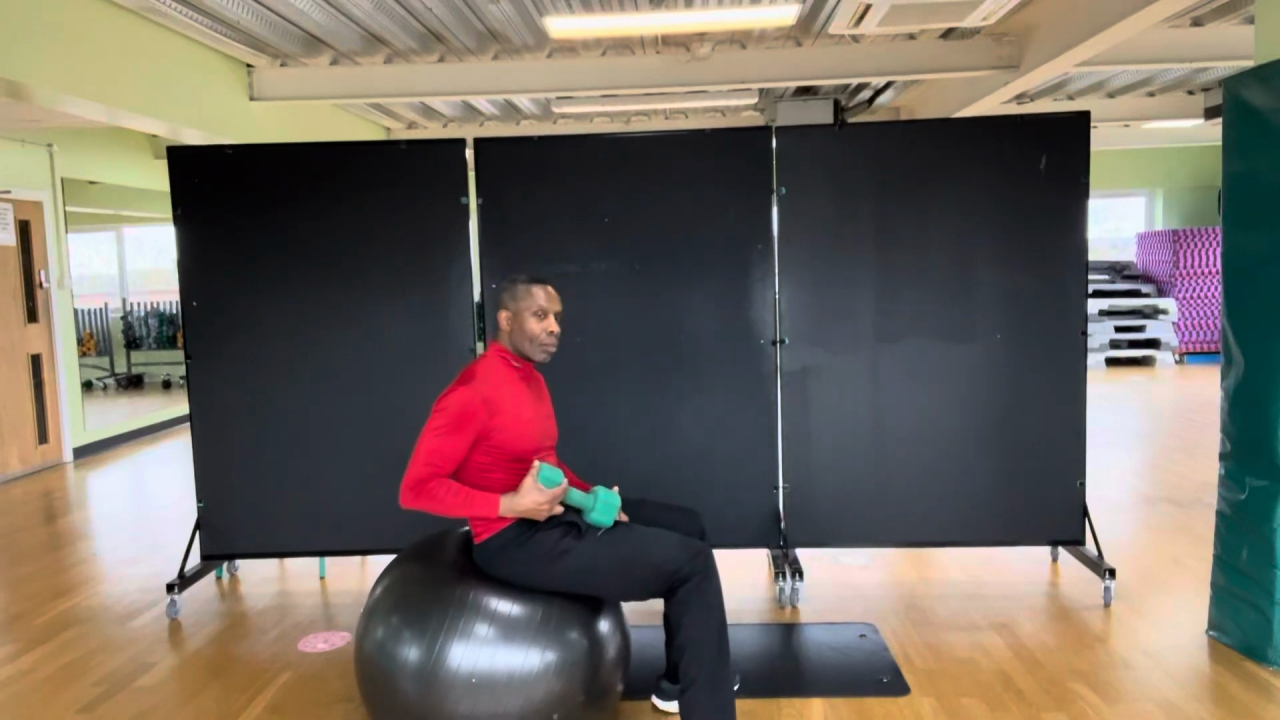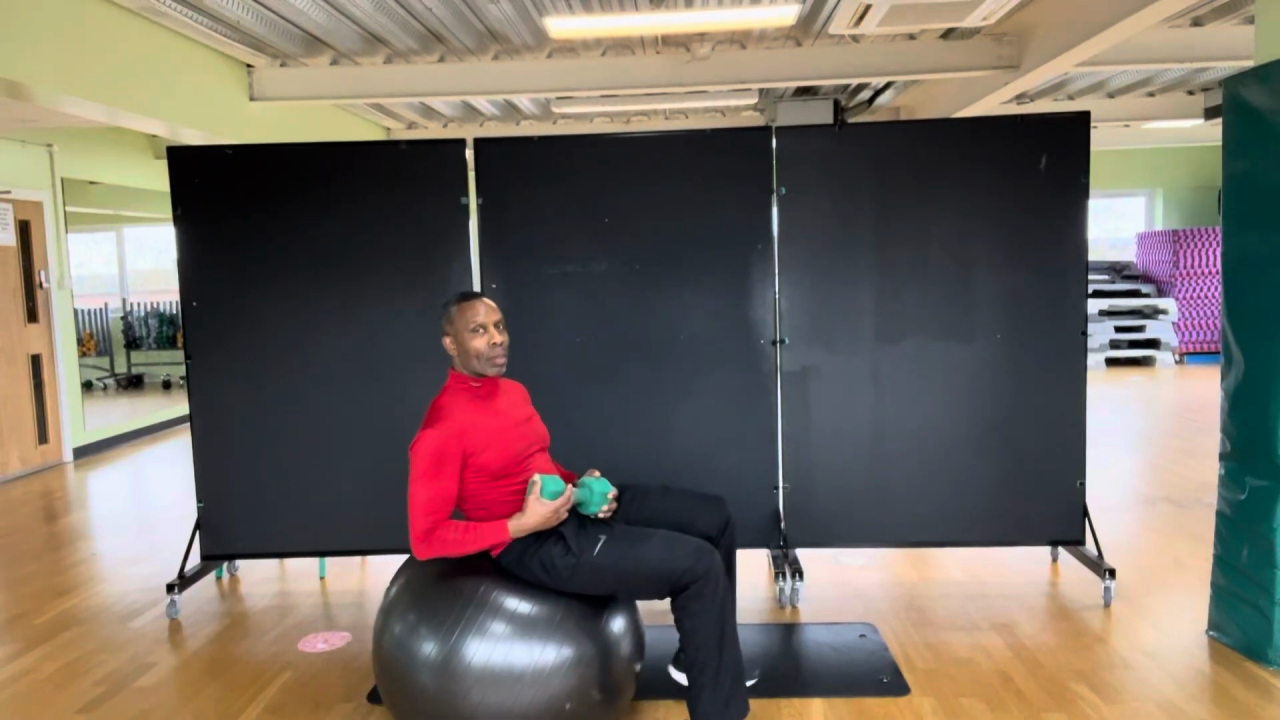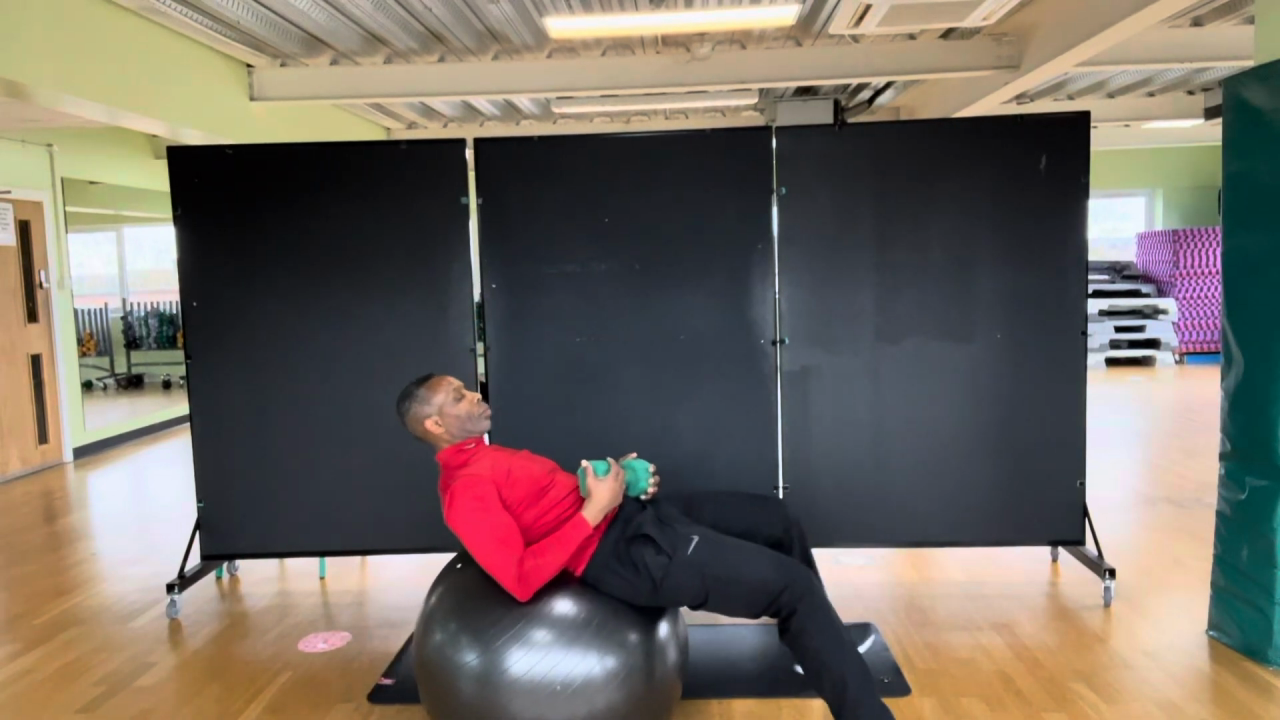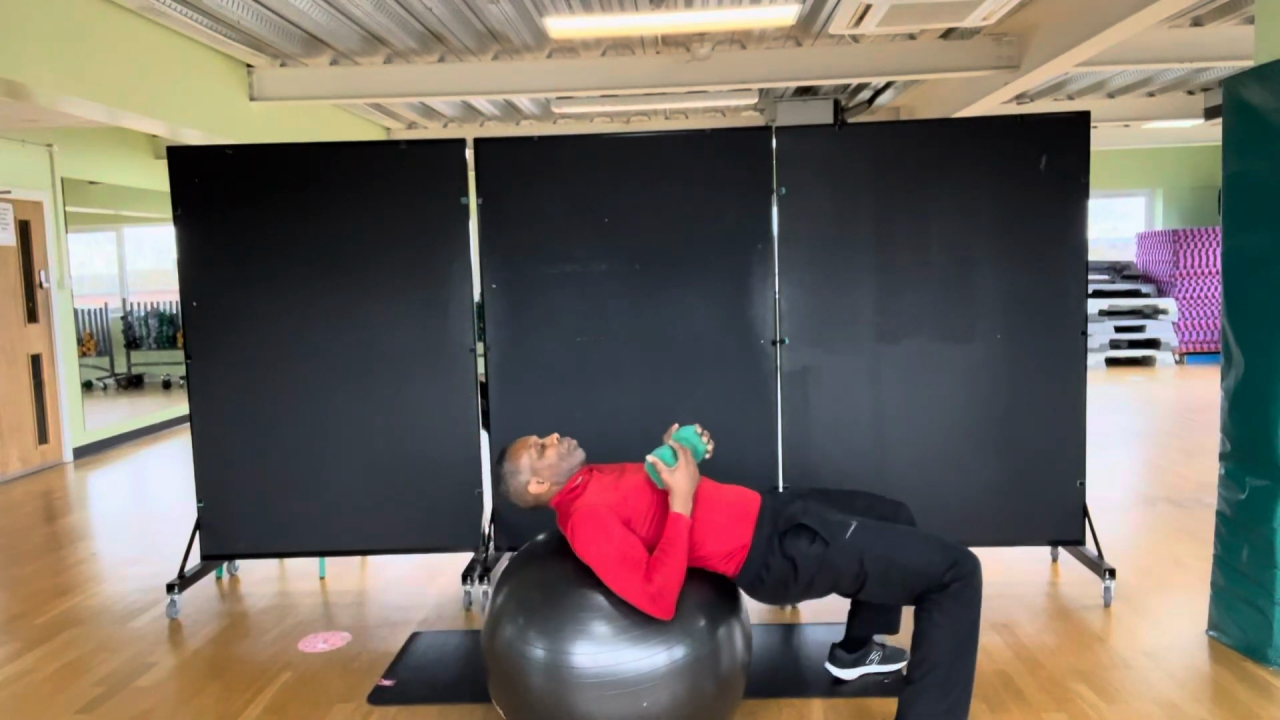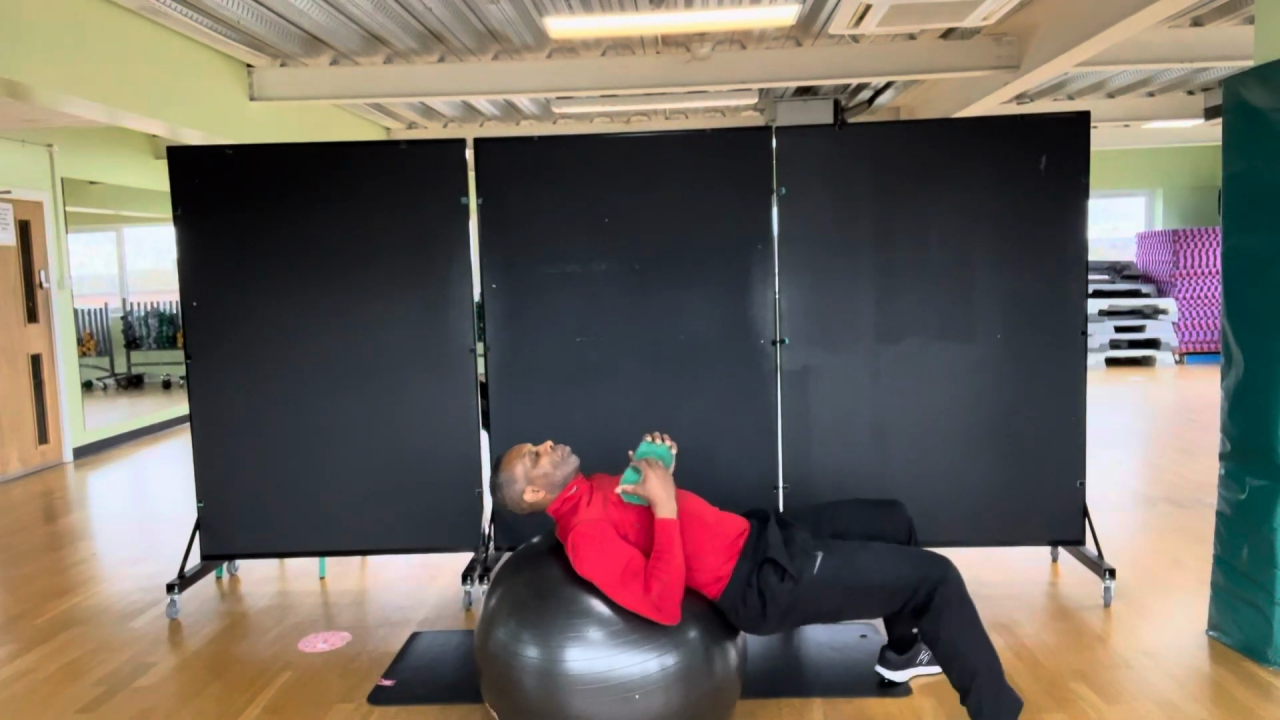
dt=1s
person 1, frame 1
left shoulder: (532, 380)
right shoulder: (473, 392)
right elbow: (416, 488)
right wrist: (511, 504)
left hip: (557, 515)
right hip: (518, 541)
left knee: (687, 526)
right knee: (692, 563)
left ankle: (680, 680)
person 1, frame 2
left shoulder: (514, 392)
right shoulder: (442, 429)
right elbow: (426, 537)
right wrist: (526, 521)
left hip: (571, 507)
right hip: (536, 543)
left knee: (711, 516)
right knee: (696, 565)
left ankle: (697, 660)
person 1, frame 3
left shoulder: (482, 459)
right shoulder: (465, 490)
right elbow: (522, 578)
left wrist: (620, 484)
right wrist: (596, 510)
left hip: (636, 517)
right hip: (629, 552)
left knee: (774, 518)
right knee: (793, 583)
left ankle: (818, 645)
person 1, frame 4
left shoulder: (589, 480)
right shoulder: (586, 517)
right elbow: (659, 598)
left wrist: (677, 456)
right wrist: (681, 496)
left hip: (770, 515)
right hip: (776, 554)
left knee: (895, 519)
right knee: (956, 570)
left ankle: (855, 650)
person 1, frame 5
left shoulder: (589, 490)
right shoulder: (585, 534)
right elbow: (665, 605)
left wrist: (653, 467)
right wrist: (663, 503)
left hip: (762, 534)
right hip: (764, 580)
left knee: (892, 520)
right knee: (934, 575)
left ankle: (901, 651)
